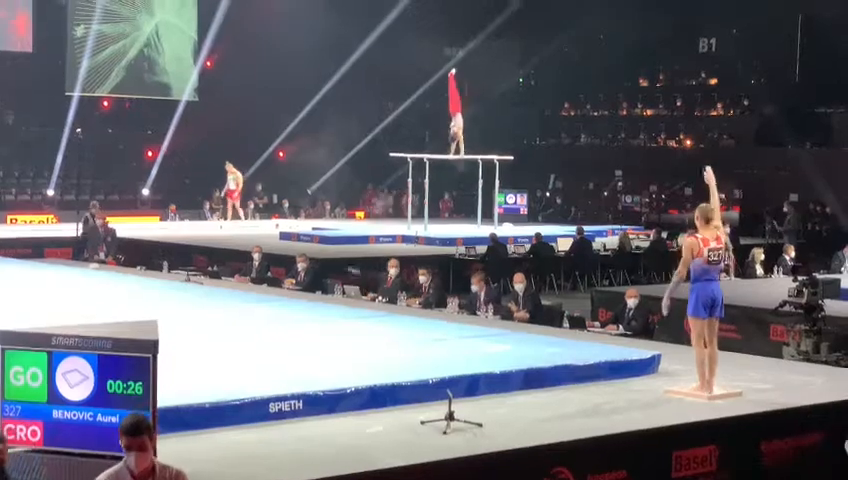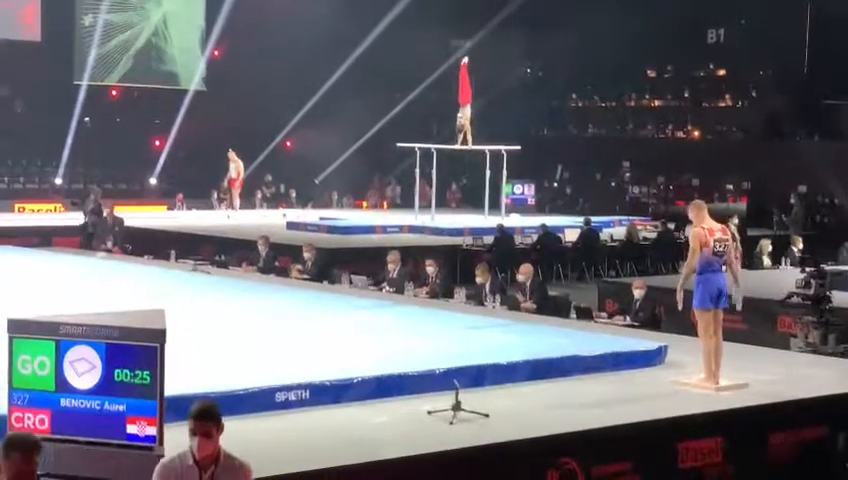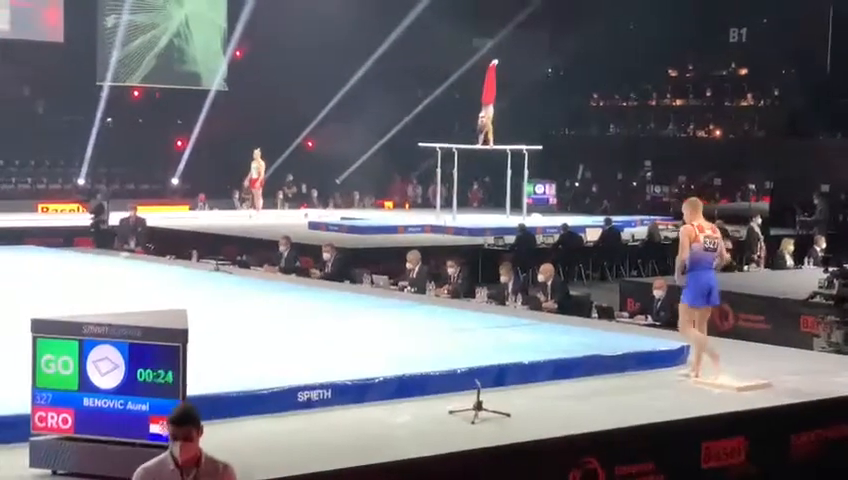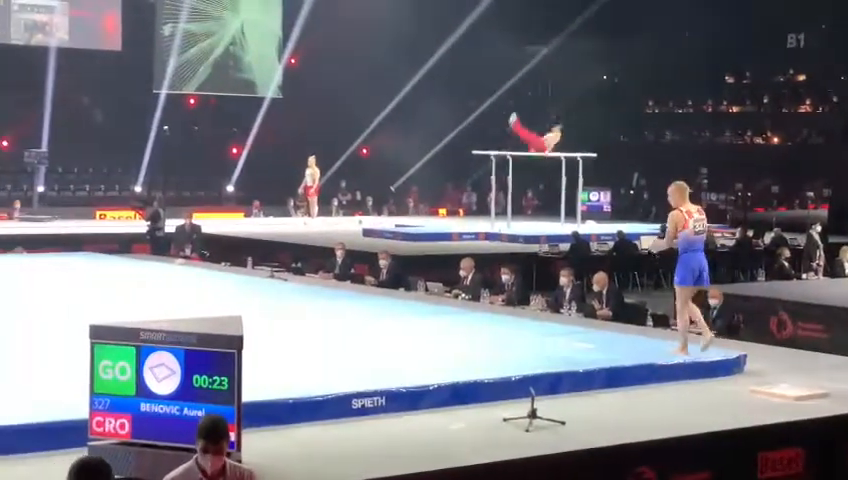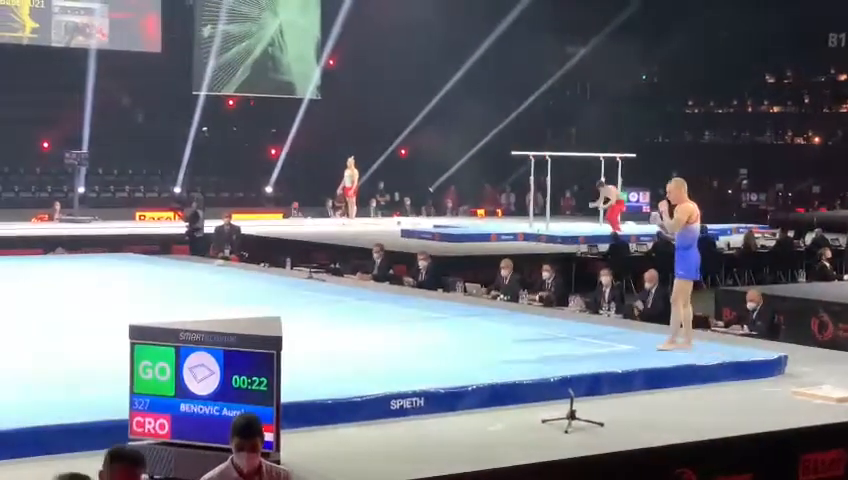
dt=1s
person 1, frame 1
left shoulder: (691, 242)
right shoulder: (719, 234)
left elbow: (681, 273)
right elbow: (715, 208)
left wrist: (667, 295)
right wrist: (712, 183)
left hip: (700, 291)
right hip: (716, 289)
left knee: (698, 341)
right knee: (712, 341)
left ankle: (701, 385)
right ankle: (710, 384)
person 1, frame 2
left shoulder: (697, 232)
right shoulder: (725, 231)
left elbow: (691, 264)
right elbow: (732, 262)
left wrist: (680, 287)
right wrist: (737, 286)
left hip: (705, 281)
right hip: (720, 280)
left knee: (705, 332)
right knee: (717, 332)
left ankle: (708, 377)
right ankle: (716, 375)
person 1, frame 3
left shoulder: (687, 229)
right shoulder: (715, 230)
left elbow: (682, 257)
right elbow: (724, 259)
left wrist: (678, 275)
left hip: (696, 279)
right hip: (711, 278)
left knee: (685, 327)
right knee: (700, 327)
left ankle: (713, 355)
right ankle: (695, 369)
person 1, frame 4
left shoulder: (675, 215)
right shoulder: (700, 211)
left elbow: (667, 243)
left wrist: (657, 247)
right wrist: (675, 241)
left hip: (687, 260)
right hip: (701, 258)
left knee: (682, 306)
right knee: (686, 302)
left ankle: (683, 348)
right ankle: (705, 332)
person 1, frame 5
left shoulder: (687, 208)
right shoulder: (681, 208)
left elbow: (673, 230)
right elbow: (672, 231)
left wrist: (665, 213)
right wrist: (662, 219)
left hip: (687, 255)
right hip: (683, 254)
left knee: (676, 300)
right knee: (684, 301)
left ankle: (672, 340)
right ankle: (687, 340)
